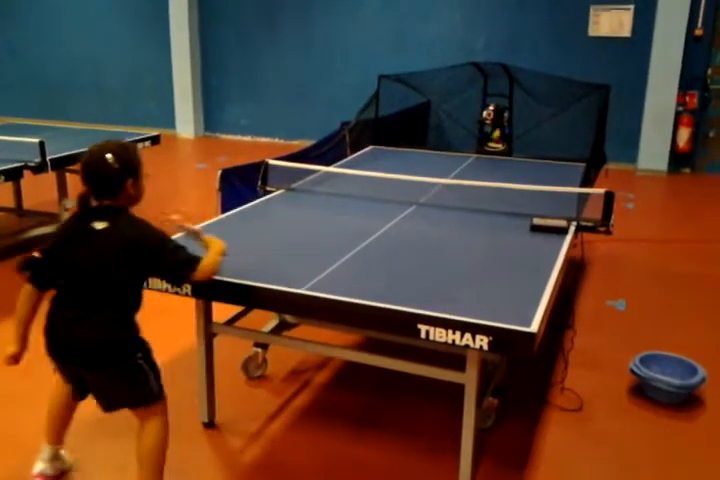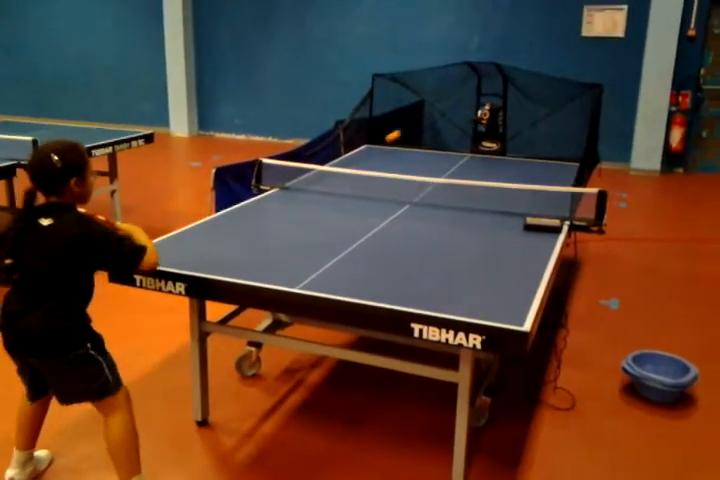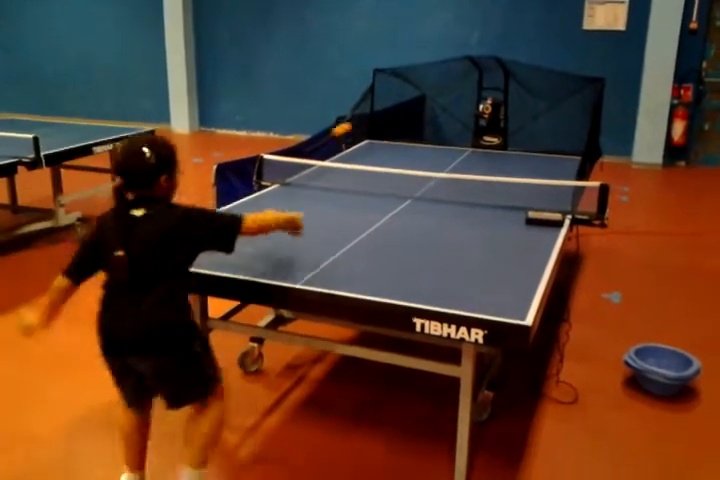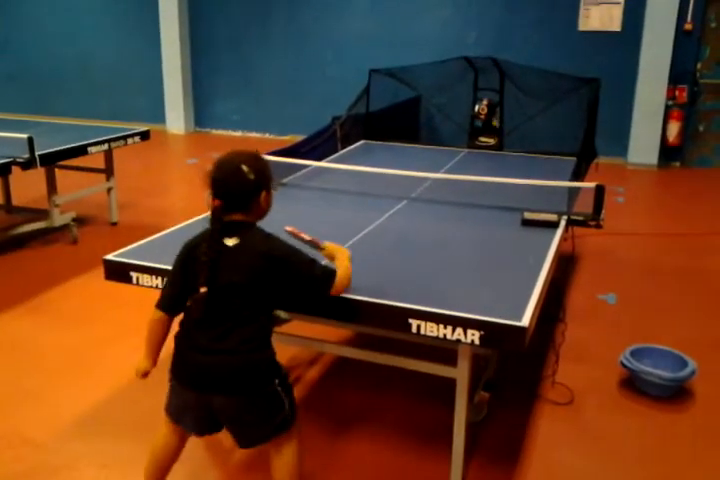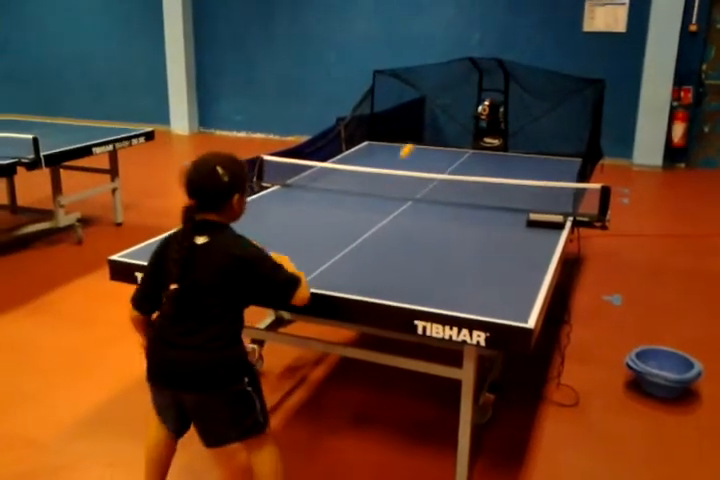
dt=0.5s
person 1, frame 1
left shoulder: (70, 229)
right shoulder: (139, 235)
left elbow: (33, 286)
right elbow: (202, 272)
right wrist: (215, 248)
left hip: (61, 341)
right hip: (112, 346)
left knee: (71, 387)
right knee: (154, 412)
person 1, frame 2
right shoulder: (85, 230)
right elbow: (148, 261)
right wrist: (135, 232)
right hip: (63, 336)
left knee: (38, 392)
right knee: (116, 404)
person 1, frame 3
left shoulder: (107, 224)
right shoulder: (183, 219)
left elbow: (69, 280)
right elbow: (248, 225)
left wrist: (43, 314)
right wrist: (287, 219)
left hip: (116, 335)
right hip: (167, 334)
left knee: (136, 405)
right knee: (210, 400)
person 1, frame 4
left shoulder: (195, 248)
right shoulder: (273, 252)
left elbow: (163, 313)
right elbow: (337, 285)
left wrist: (149, 359)
right wrist: (342, 256)
left hip: (191, 367)
right hip: (247, 372)
left knee: (175, 428)
right knee: (282, 439)
person 1, frame 5
left shoulder: (169, 246)
right shoulder: (242, 253)
left elbow: (138, 312)
right elbow: (300, 296)
left wrist: (152, 340)
right wrist: (283, 263)
left hip: (164, 364)
right hip: (218, 370)
left knee: (166, 426)
right knee: (259, 442)
